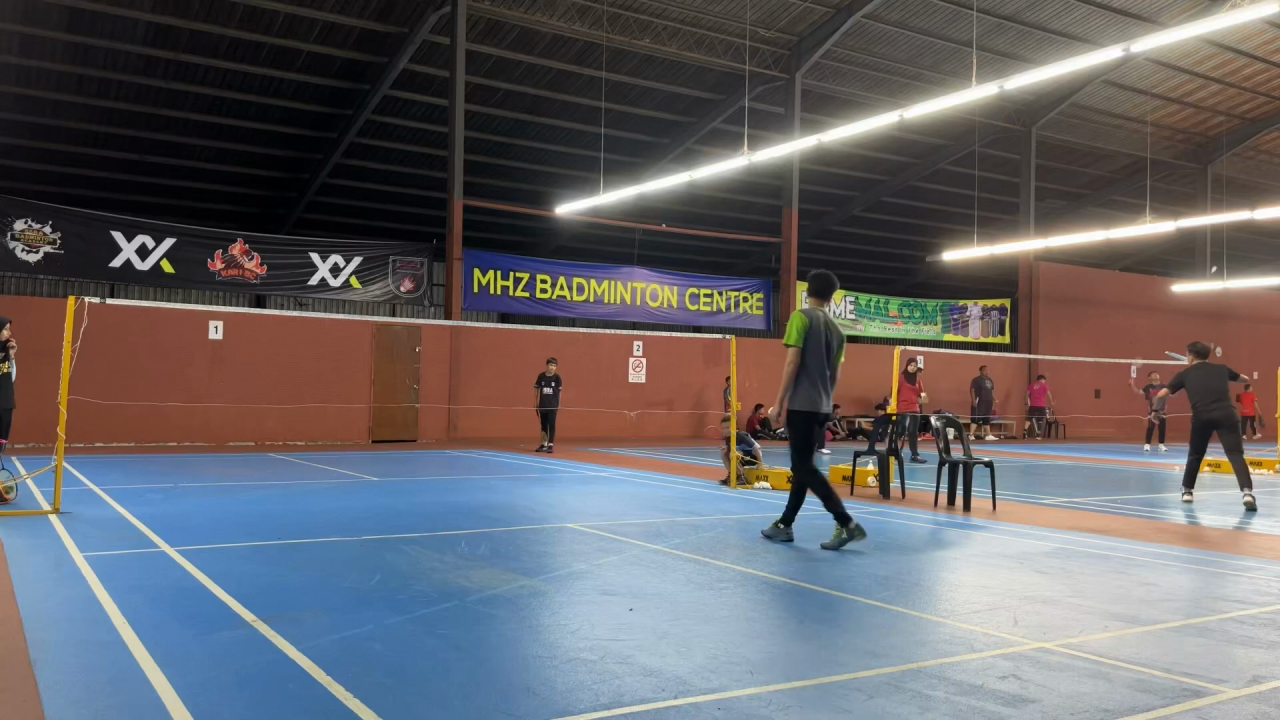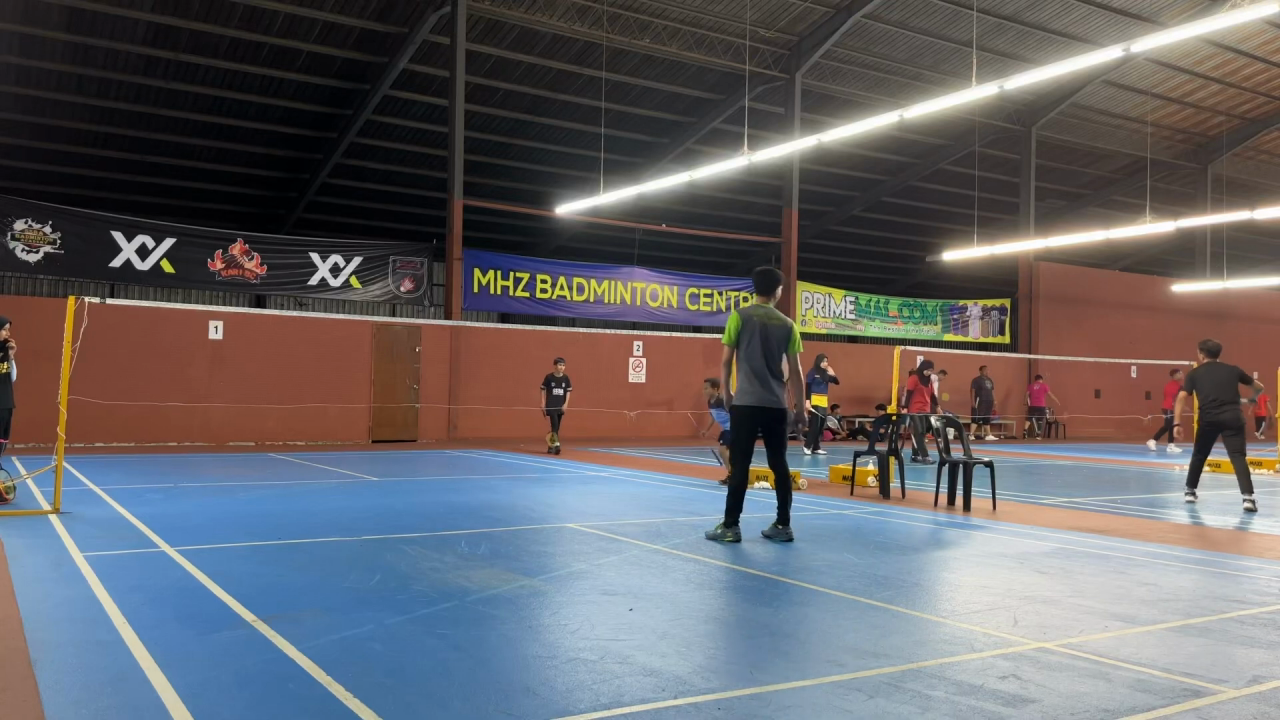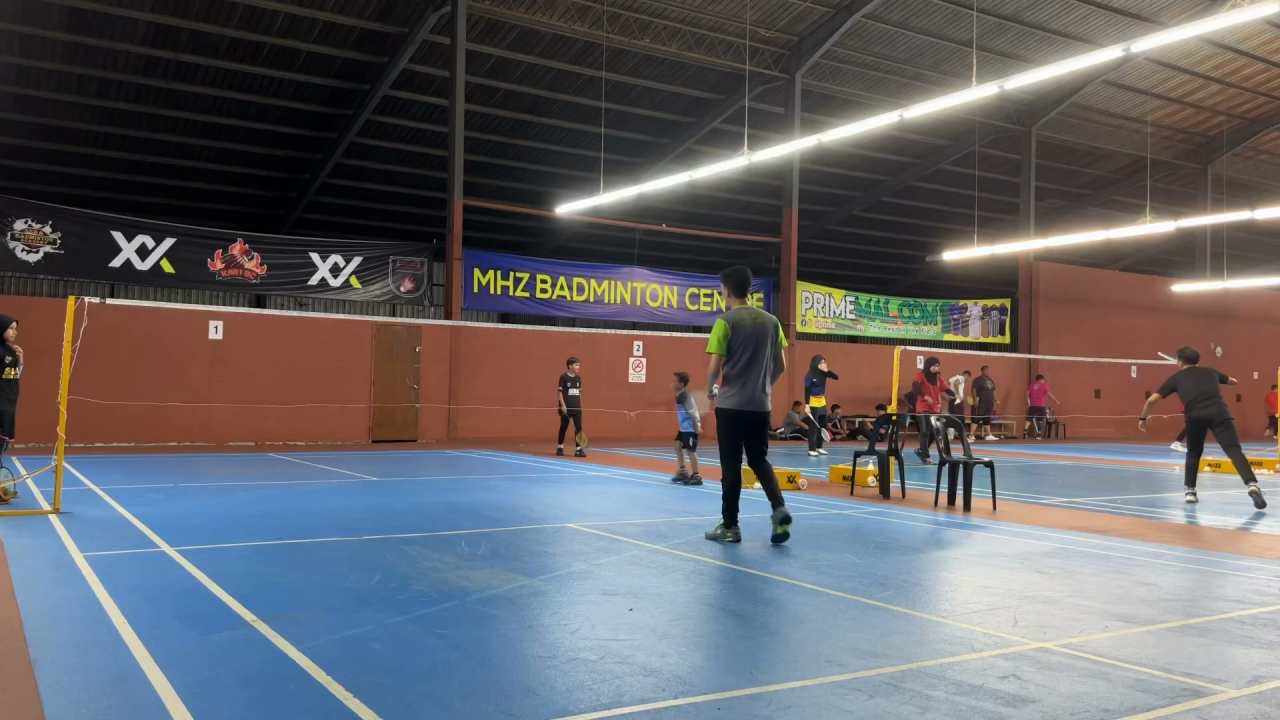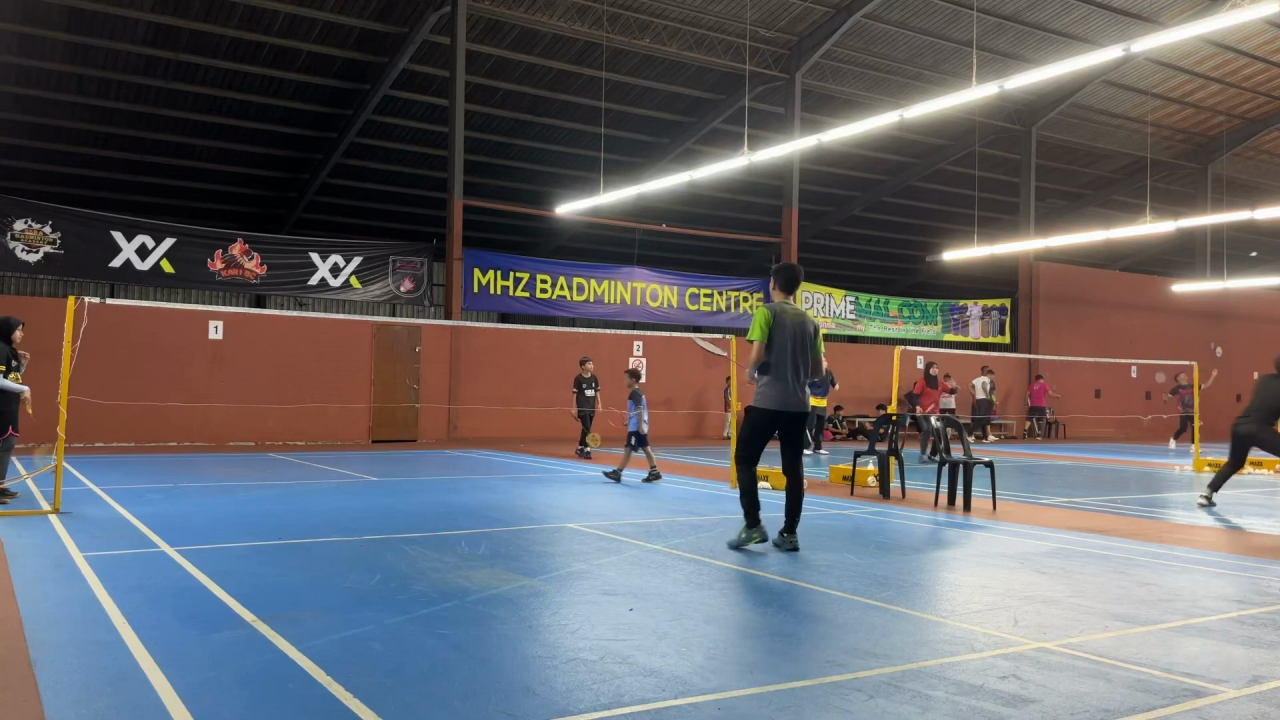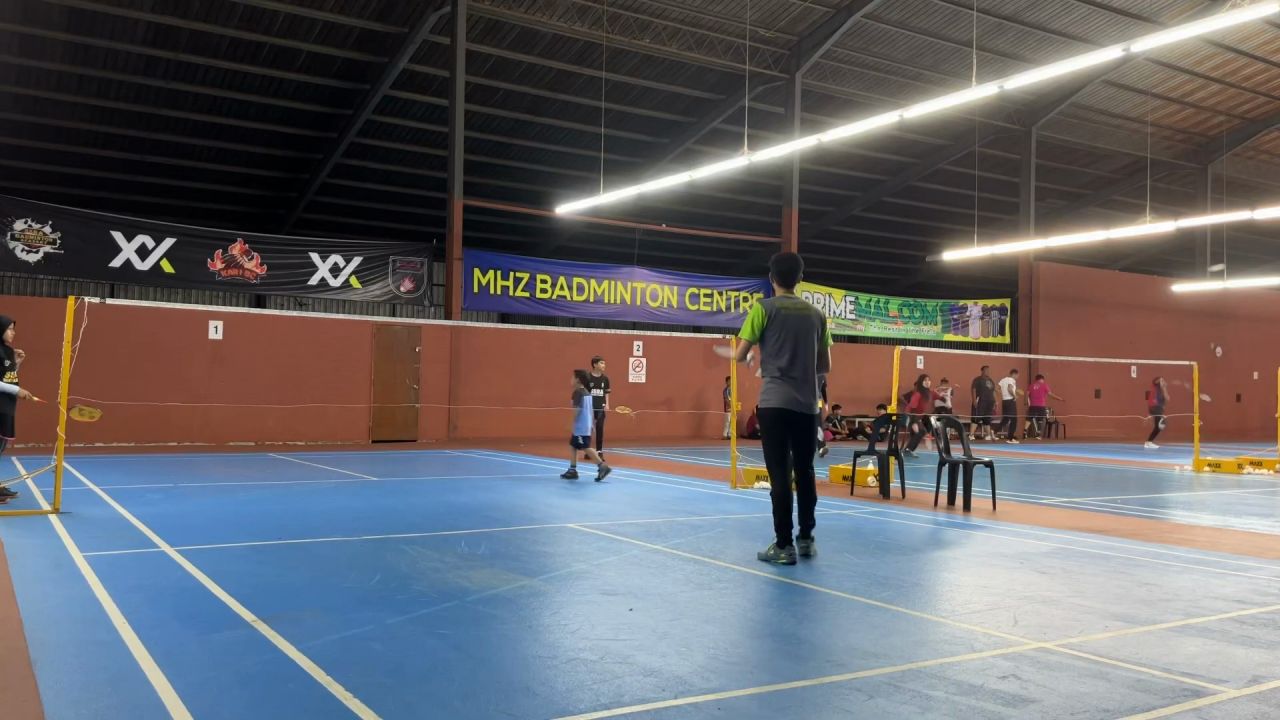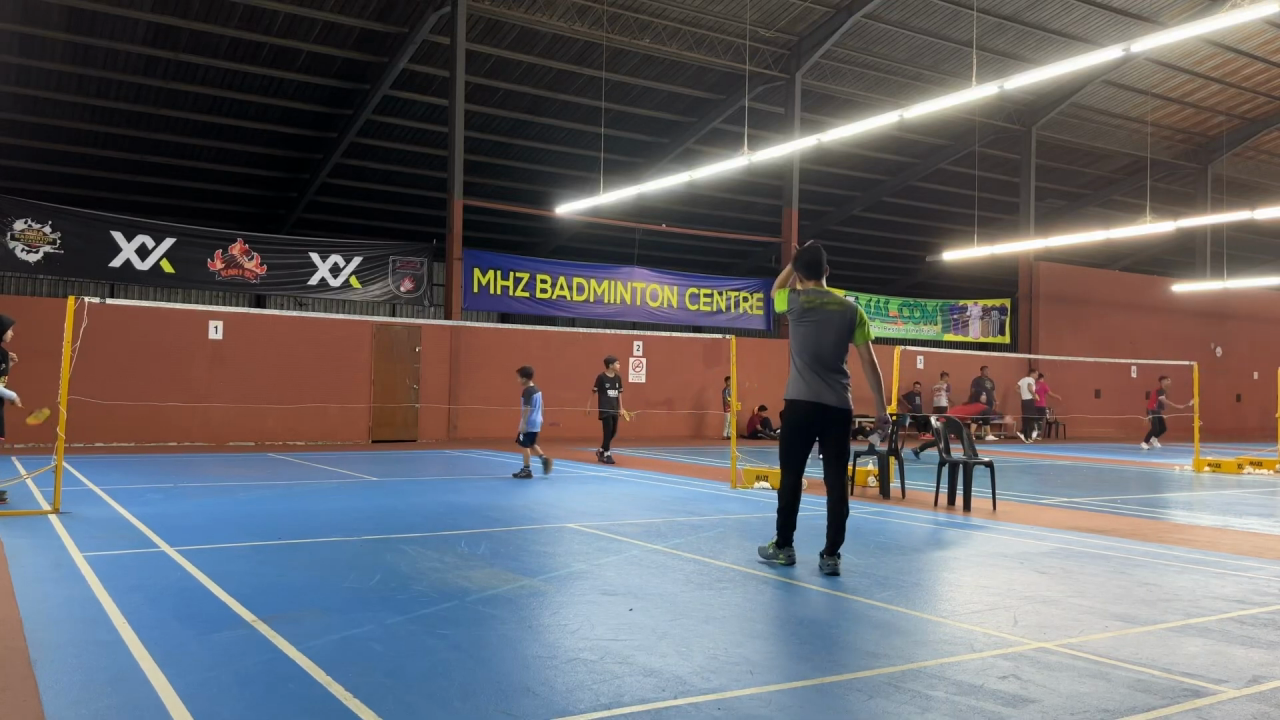
dt=0.7s
person 1, frame 1
left shoulder: (801, 317)
right shoulder: (836, 328)
left elbow: (792, 362)
left wrist: (778, 402)
left hip: (801, 406)
right hip: (821, 408)
left knee: (803, 468)
right knee: (803, 467)
left ankle: (847, 524)
right ankle: (784, 525)
person 1, frame 2
left shoulder: (739, 316)
right shoulder: (787, 324)
left elbow: (726, 360)
right elbow: (795, 371)
left wrist: (727, 392)
right wrist: (800, 405)
left hip: (747, 402)
right hip: (777, 405)
left knee: (739, 465)
right knee: (779, 465)
left ankle: (731, 525)
right ankle: (783, 525)
person 1, frame 3
left shoulder: (726, 322)
right shoulder: (771, 321)
left elbow: (714, 368)
right elbow: (780, 367)
left wrist: (711, 388)
left hip: (731, 405)
right hip: (761, 405)
left knee: (731, 466)
right knee: (759, 461)
left ankle: (730, 526)
right ankle: (779, 509)
person 1, frame 4
left shoulder: (766, 312)
right shoulder: (809, 321)
left elbow: (756, 356)
right elbow: (818, 371)
left wrist: (751, 374)
left hip: (767, 403)
right hip: (799, 406)
left knee: (745, 462)
right knee: (793, 469)
left ankle: (753, 525)
right ankle: (789, 533)
person 1, frame 5
left shoulder: (764, 309)
right shoulder: (816, 315)
left elbow: (739, 355)
right elbow: (825, 366)
left wrist: (756, 358)
left hip: (775, 404)
right hip: (807, 406)
left knee: (780, 475)
right knee: (805, 471)
left ankle: (784, 546)
right ankle: (806, 536)
person 1, frame 6
left shoulder: (795, 301)
right shoulder: (850, 309)
left elbow: (777, 289)
right elbow: (869, 363)
left wrist: (796, 260)
right wrist: (881, 408)
left hip: (801, 402)
right hip: (839, 406)
left knee: (790, 476)
right knee: (836, 481)
left ankle: (783, 546)
right ankle: (831, 555)
